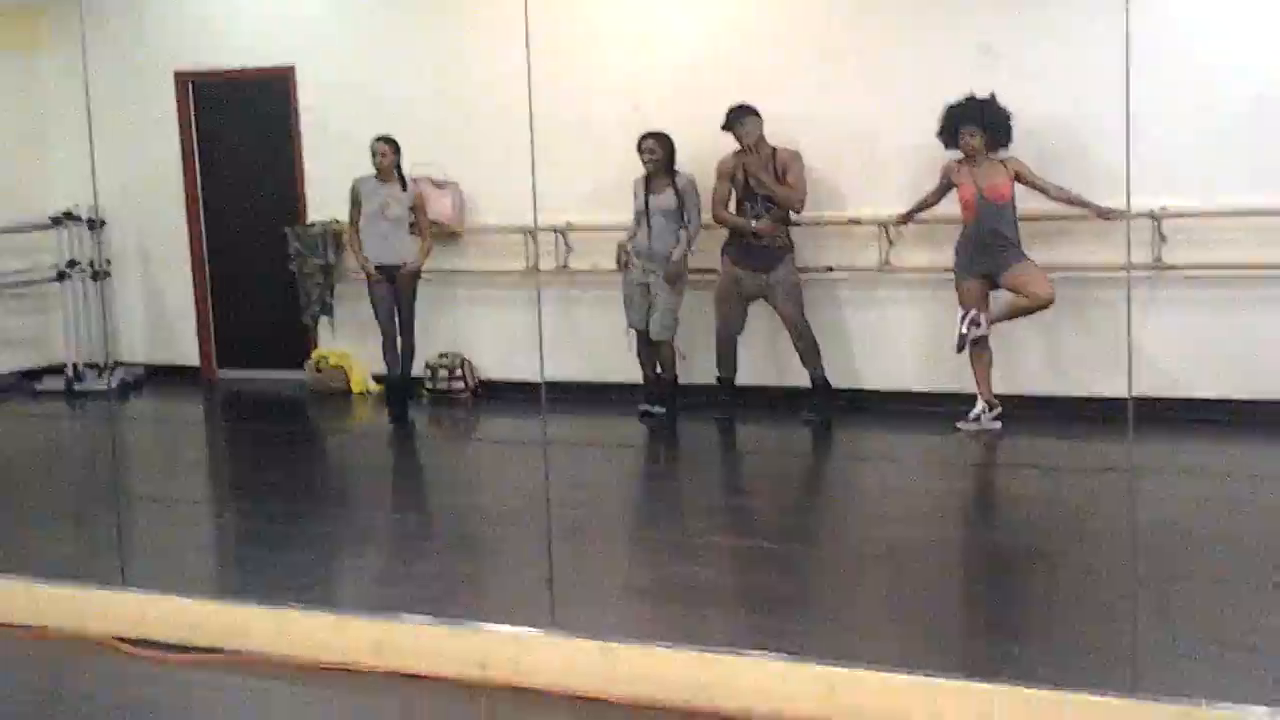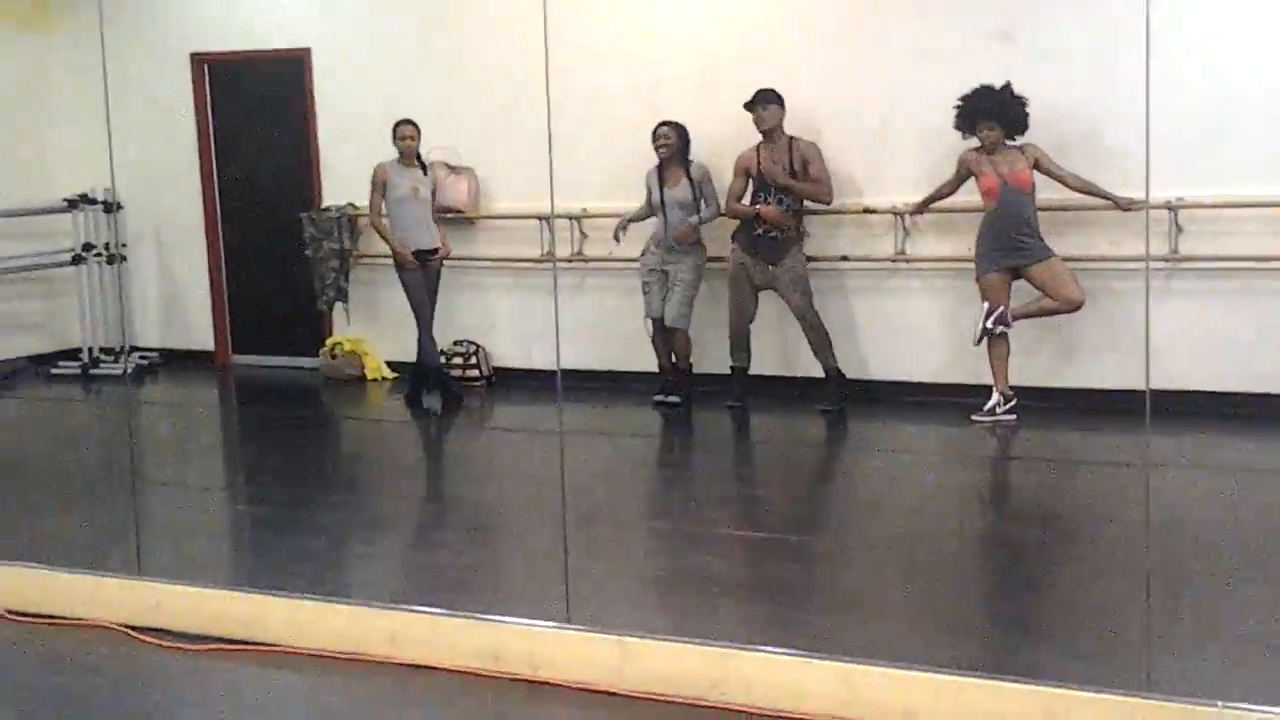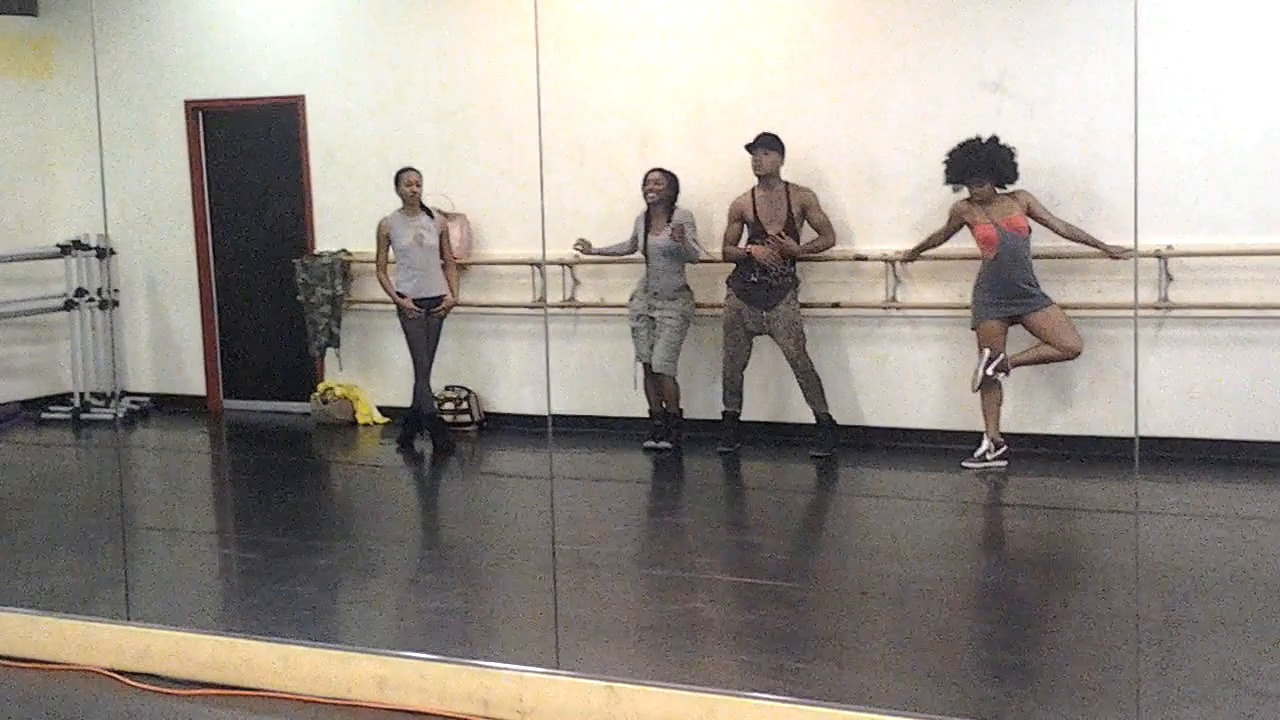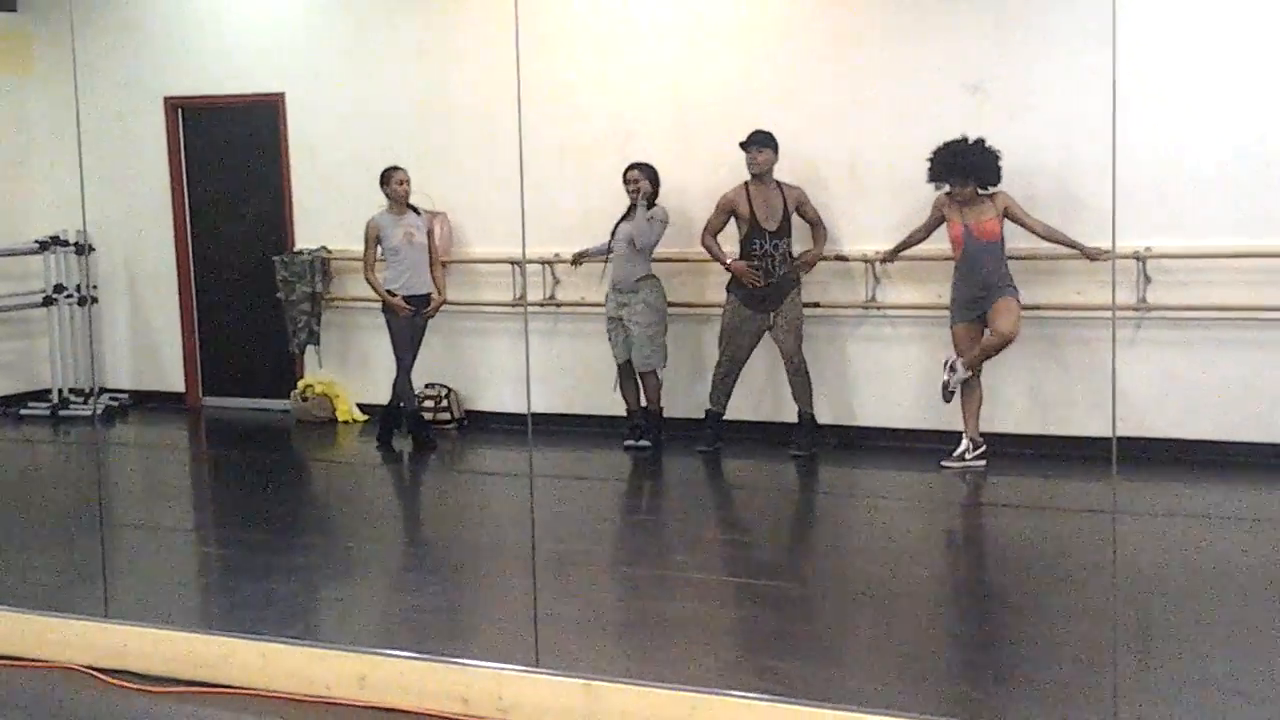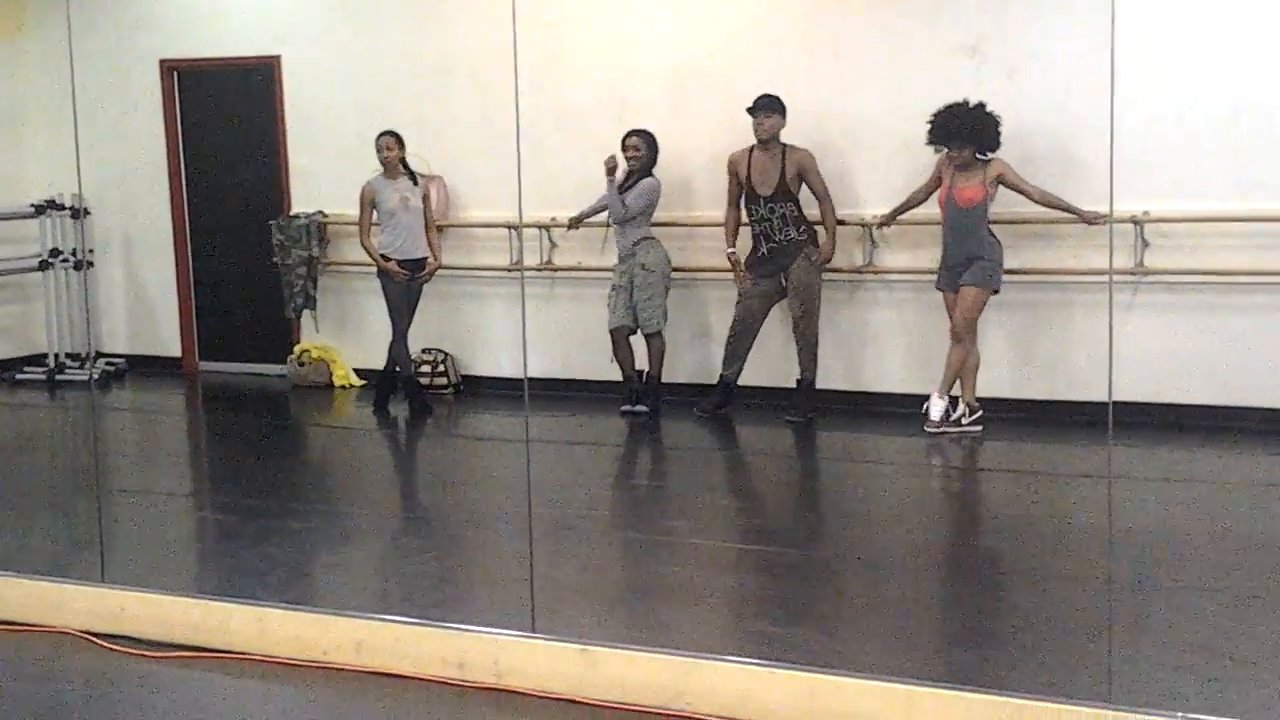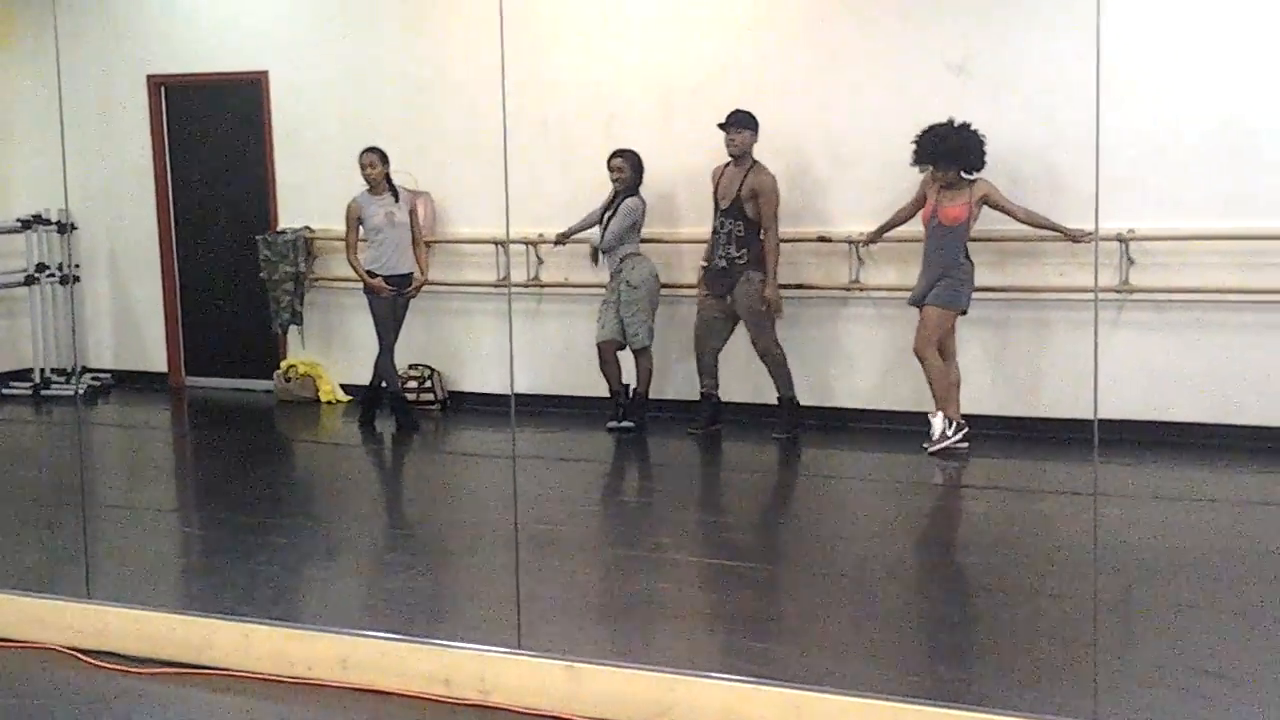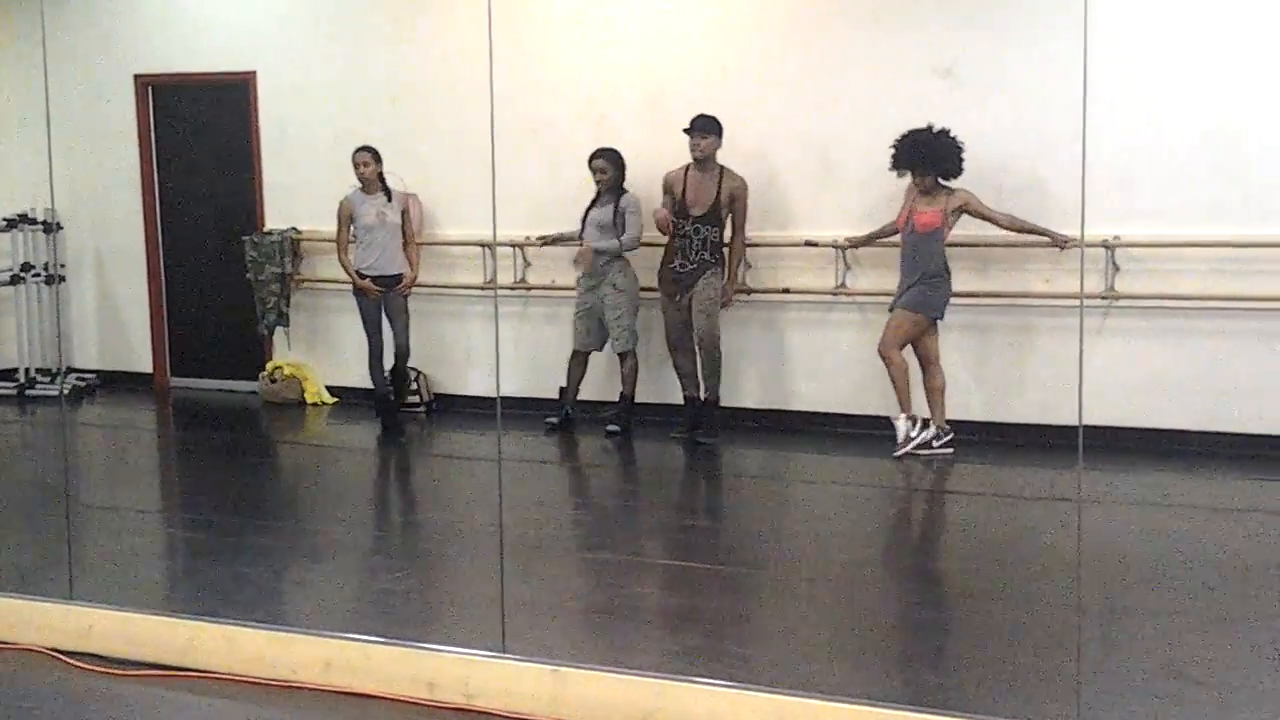
dt=0.5s
person 1, frame 1
left shoulder: (1009, 166)
right shoulder: (953, 170)
left elbow: (1051, 190)
right elbow: (933, 198)
left wrist: (1096, 208)
right wrist: (907, 215)
left hip: (1007, 254)
right hip: (970, 258)
left knee: (1043, 294)
right knee: (977, 336)
left ankle: (982, 319)
right ankle: (987, 404)
person 1, frame 2
left shoulder: (1028, 153)
right shoulder: (971, 159)
left elbow: (1069, 179)
right elbow: (949, 187)
left wrist: (1113, 198)
right wrist: (923, 204)
left hip: (1030, 244)
right hip: (993, 248)
left knee: (1074, 299)
right knee: (996, 326)
left ankle: (1007, 315)
right ankle: (1003, 398)
person 1, frame 3
left shoulder: (1020, 200)
right shoulder: (964, 210)
left elbow: (1059, 227)
right elbow: (942, 235)
left wrist: (1104, 247)
right wrist: (914, 252)
left hip: (1027, 293)
right hip: (991, 296)
left knee: (1072, 347)
right knee: (990, 372)
left ankle: (1005, 362)
right ankle: (994, 444)
person 1, frame 4
left shoulder: (999, 202)
right shoulder: (945, 204)
left elbow: (1038, 227)
right elbow: (923, 231)
left wrist: (1083, 249)
right wrist: (894, 251)
left hip: (999, 288)
right hip: (964, 294)
left knee: (1006, 332)
right knee: (972, 373)
left ankle: (958, 368)
right ankle: (973, 444)
person 1, frame 5
left shoulder: (993, 168)
right shoulder: (945, 165)
left elbow: (1034, 193)
right elbow: (923, 193)
left wrist: (1079, 213)
right wrist: (892, 215)
left hip: (981, 259)
right hip: (952, 261)
left knee: (961, 330)
right knee: (964, 335)
left ankle: (940, 399)
right ankle: (969, 408)
person 1, frame 6
left shoulder: (979, 189)
right shoulder: (930, 184)
left elbow: (1018, 213)
right elbow: (908, 210)
left wrist: (1064, 230)
right wrist: (878, 232)
left hip: (953, 279)
right hip: (931, 278)
left knee: (923, 347)
right knee: (945, 353)
left ankle: (944, 421)
right ankle: (954, 425)
person 1, frame 7
left shoulder: (956, 199)
right shoulder: (912, 193)
left elbow: (1000, 219)
right elbow: (899, 225)
left wrist: (1049, 234)
right wrist: (864, 240)
left hip: (930, 286)
right hip: (911, 285)
left knee: (888, 348)
right knee: (929, 360)
left ankle: (909, 421)
right ankle: (939, 432)
person 2, frame 1
left shoulder: (788, 158)
right shoulder: (729, 164)
left elbow: (796, 203)
right elbow: (718, 212)
left wrist: (760, 173)
right wrist: (754, 225)
left hip: (778, 256)
right hip: (738, 257)
left knee: (797, 323)
right knee: (727, 328)
left ankle: (821, 389)
right ankle: (726, 391)
person 2, frame 2
left shoulder: (805, 150)
right shoulder: (746, 159)
left elbow: (826, 194)
right elbow: (731, 206)
left wrist: (783, 180)
right wrist: (759, 210)
left hip: (787, 248)
right hip: (747, 247)
left knee: (806, 313)
right knee: (740, 318)
left ankle: (835, 379)
right ankle: (739, 380)
person 2, frame 3
left shoulder: (801, 197)
right shoulder: (741, 204)
left elbow: (828, 237)
right elbow: (726, 251)
left wrist: (797, 249)
right wrist: (750, 250)
left hip: (782, 294)
right hip: (742, 293)
left knee: (799, 360)
right knee: (733, 363)
left ankle: (825, 425)
right ankle: (731, 426)
person 2, frame 4
left shoulder: (793, 195)
right shoulder: (734, 198)
left elbow: (818, 225)
right elbow: (707, 236)
left wrist: (816, 251)
right wrist: (729, 264)
left hip: (785, 290)
right hip: (745, 291)
left knee: (793, 357)
right knee: (729, 360)
left ankle: (806, 426)
right ankle: (713, 425)
person 2, frame 5
left shoulder: (799, 158)
right shoulder: (738, 161)
left elbow: (824, 199)
right elbow: (733, 206)
left wrist: (830, 241)
right wrist: (731, 250)
left hip: (801, 252)
right hip: (761, 256)
left knee: (804, 323)
right knee: (742, 323)
left ankle: (805, 393)
right ankle: (725, 389)
person 2, frame 6
left shoulder: (762, 179)
right shoulder: (718, 173)
left elbow: (770, 233)
left wrist: (771, 282)
right wrist: (705, 258)
left hip: (746, 272)
right hip: (715, 271)
left knee: (764, 341)
right knee: (704, 341)
left ankle: (789, 409)
right ankle: (710, 408)
person 2, frame 7
left shoulder: (734, 184)
right shoulder: (673, 179)
left elbow: (738, 234)
right elbow: (666, 219)
left wrist: (732, 280)
right wrist: (660, 218)
left hip: (708, 270)
right hip: (672, 271)
left knee: (706, 337)
right knee: (678, 343)
left ankle: (712, 407)
right ankle: (693, 409)
person 3, frame 1
left shoulder: (411, 192)
right shoulder: (360, 187)
left elbow: (426, 235)
right elbow: (353, 228)
left wrist: (418, 262)
right wrist: (362, 261)
left hip: (404, 270)
right hip: (377, 270)
left knee: (406, 332)
right knee: (388, 333)
left ankle: (403, 392)
right ankle: (393, 393)
person 3, frame 2
left shoulder: (429, 174)
right shoulder: (384, 172)
right elbow: (375, 217)
left wrist: (444, 245)
right wrist: (398, 248)
left hip: (432, 253)
right hip: (406, 255)
left knee: (426, 321)
right knee: (425, 320)
left ankle: (417, 386)
right ankle: (443, 384)
person 3, frame 3
left shoulder: (437, 220)
right shoulder: (388, 224)
left elbow: (449, 263)
right elbow: (381, 270)
left wrist: (453, 294)
right wrist: (397, 299)
left hip: (436, 300)
right hip: (410, 302)
left knee: (424, 368)
right knee: (421, 367)
left ankle: (409, 430)
right ankle: (437, 430)
person 3, frame 4
left shoulder: (424, 219)
right shoulder: (377, 224)
left elbow: (435, 262)
right elbow: (368, 270)
left wrist: (441, 294)
right wrist: (388, 298)
left hip: (423, 299)
right hip: (397, 301)
left knee: (406, 365)
right knee: (404, 365)
left ankle: (388, 425)
right ankle: (418, 429)
person 3, frame 5
left shoulder: (419, 183)
right shoulder: (372, 188)
left elbow: (430, 227)
right elbow: (364, 235)
left wrist: (436, 258)
right wrist: (382, 263)
left hip: (418, 263)
right hip: (391, 265)
left knee: (402, 329)
right knee: (400, 329)
left ankle: (384, 388)
right ankle: (414, 392)
person 3, frame 6
left shoulder: (406, 199)
right shoulder: (357, 205)
left elbow: (418, 241)
right elbow: (351, 252)
left wrist: (422, 274)
right wrist: (368, 280)
left hip: (404, 279)
right hip: (378, 280)
left knee: (388, 344)
right knee: (387, 344)
left ankle: (371, 400)
right ankle: (401, 407)
person 3, frame 7
left shoulder: (399, 200)
right shoulder: (349, 204)
left elbow: (410, 242)
right elbow: (342, 250)
left wrist: (413, 272)
right wrist: (357, 280)
left hip: (395, 280)
right hip: (367, 281)
left knee: (402, 344)
right knee: (376, 344)
left ankle: (397, 381)
right ankle: (386, 410)
person 4, frame 1
left shoulder: (683, 182)
right shoulder: (639, 183)
left elbow: (694, 224)
left wrist: (679, 257)
right wrist: (625, 243)
left hip: (667, 265)
right hip: (637, 263)
left knee: (661, 333)
right knee: (641, 331)
left ankle: (668, 393)
right ankle: (650, 390)
person 4, frame 2
left shoulder: (698, 171)
right shoulder: (652, 175)
left elbow: (714, 208)
left wrist: (694, 221)
right wrist: (627, 219)
left hip: (687, 255)
right hip: (656, 253)
left knee: (675, 322)
right knee: (657, 320)
left ankle: (683, 382)
right ankle: (666, 380)
person 4, frame 3
left shoulder: (682, 216)
right shoulder: (642, 220)
left elbow: (694, 256)
right elbow: (631, 246)
left wrist: (681, 241)
right wrist: (594, 250)
left hip: (675, 302)
right hip: (644, 299)
left knee: (663, 367)
right knee: (648, 366)
left ankle: (673, 426)
right ankle: (657, 425)
person 4, frame 4
left shoulder: (658, 213)
right shoulder: (628, 213)
left elbow: (642, 242)
left wrist: (642, 203)
right wrist: (587, 253)
left hip: (643, 294)
right hip: (617, 296)
left knee: (645, 365)
right knee: (624, 365)
left ankle: (653, 426)
right ankle: (636, 424)
person 4, frame 5
left shoulder: (649, 184)
right shoulder: (628, 178)
left elbow: (618, 214)
right elbow: (610, 200)
left wrist: (610, 178)
right wrist: (582, 215)
left hip: (646, 258)
right hip: (625, 261)
left knee: (651, 328)
right knee: (618, 330)
left ankle: (651, 392)
right ankle: (633, 389)
person 4, frame 6
left shoulder: (632, 204)
right shoulder: (617, 197)
left elbow: (605, 242)
right elbow: (597, 215)
left wrist: (594, 247)
right wrist: (568, 232)
left hip: (635, 275)
right hip: (618, 278)
left knee: (640, 345)
right knee: (605, 345)
left ankle: (638, 408)
right ankle: (622, 403)
person 4, frame 7
left shoulder: (628, 200)
right shoulder: (598, 199)
left elbow: (632, 240)
left wrist: (594, 247)
right wrist: (558, 237)
left hip: (616, 277)
right hip: (590, 278)
left knee: (624, 345)
right knee: (580, 347)
left ankle: (625, 410)
right ankle: (567, 407)
